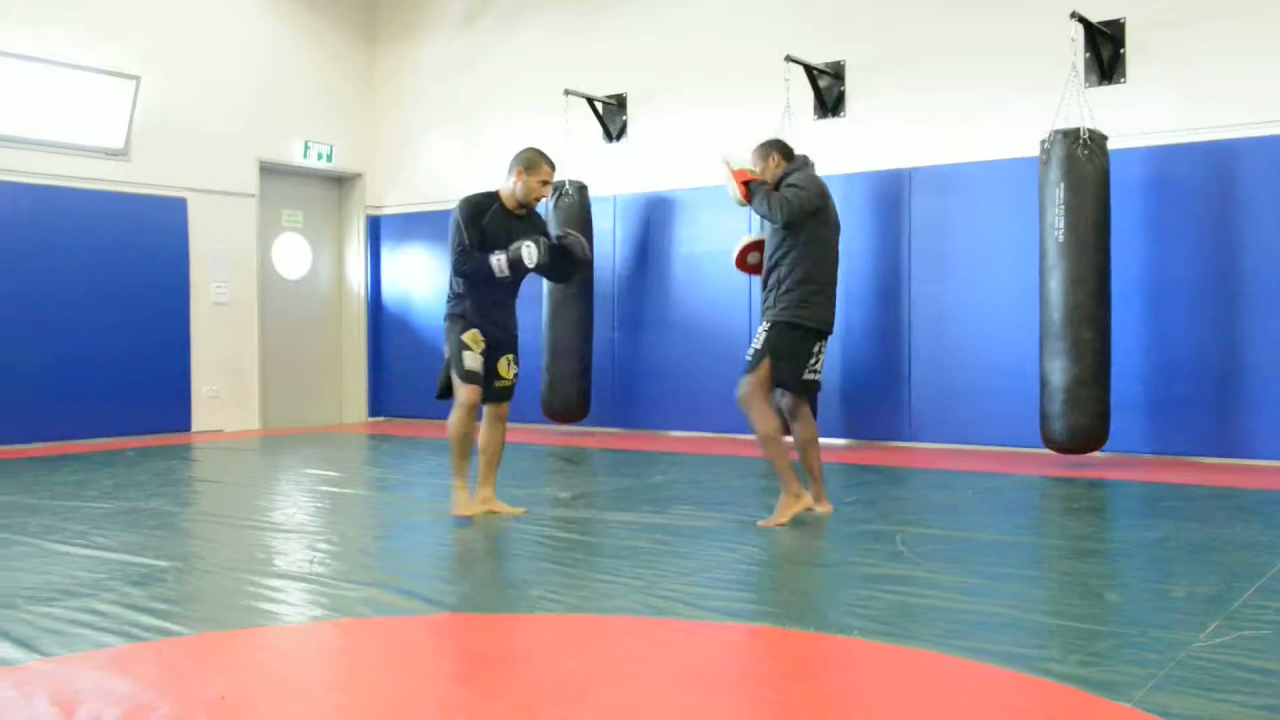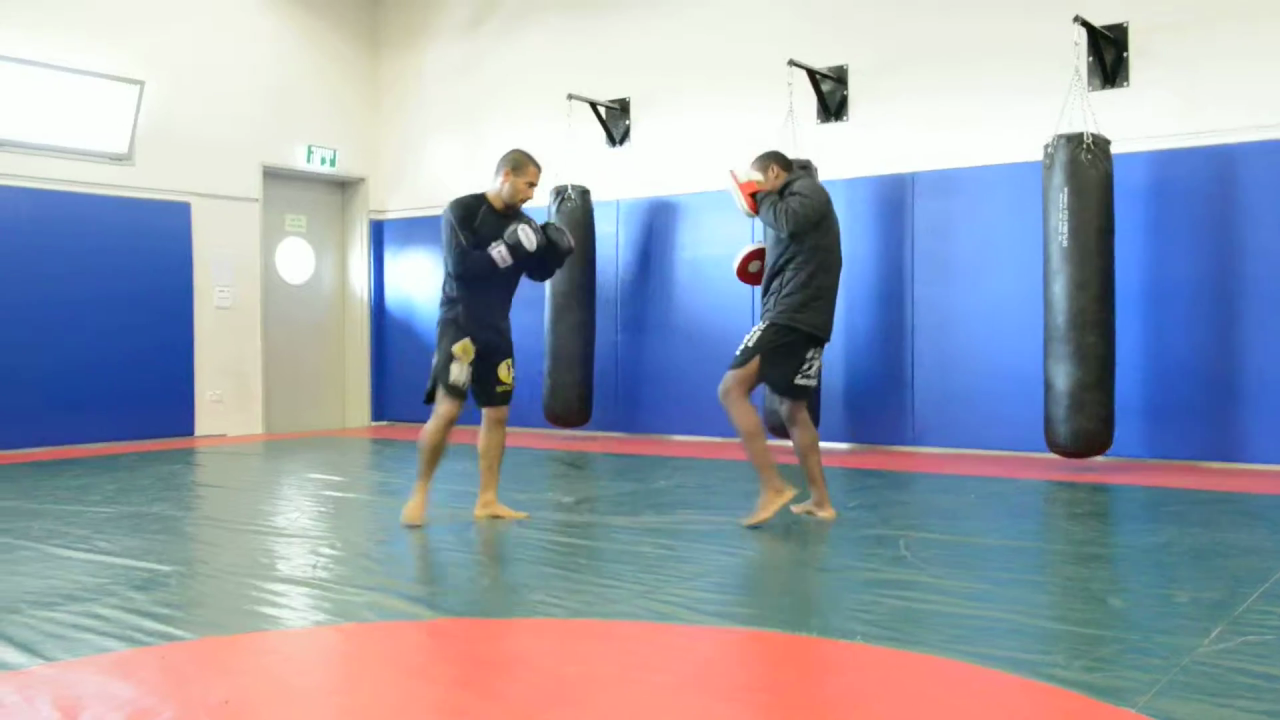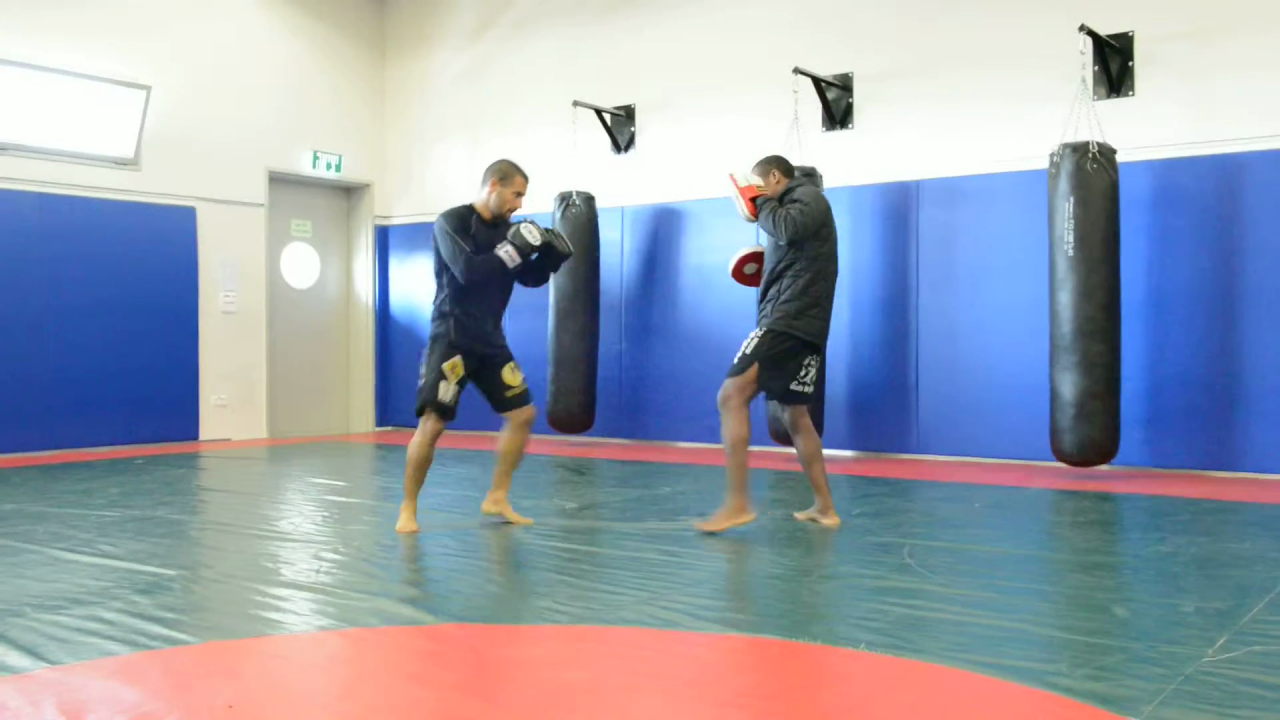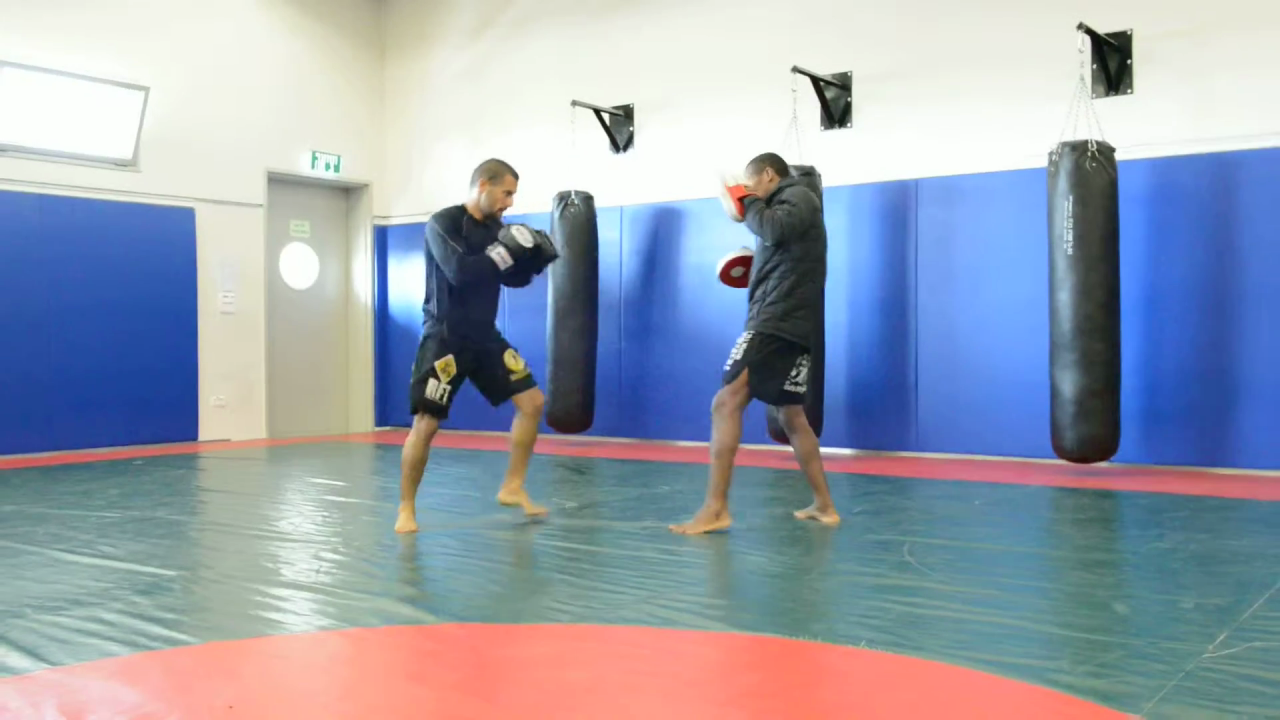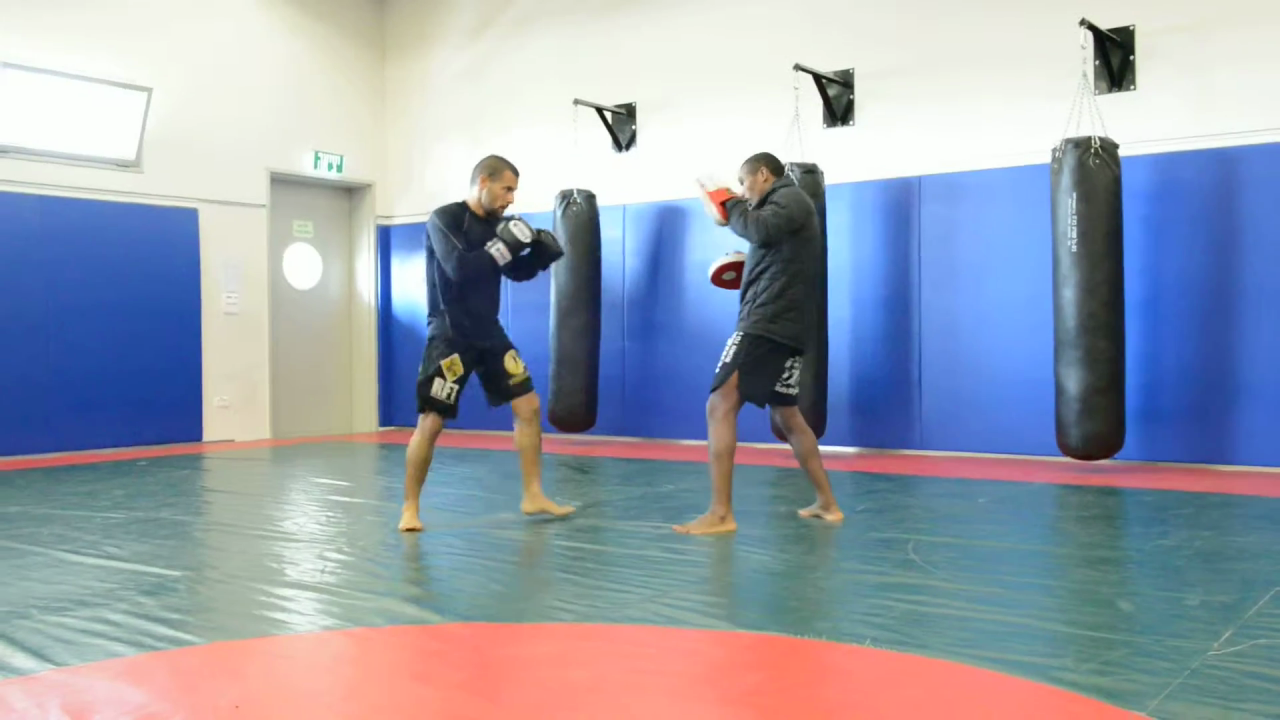
dt=0.1s
person 1, frame 1
left shoulder: (803, 181)
right shoulder: (801, 188)
left elbow: (782, 212)
left wrist: (753, 188)
right wrist: (768, 259)
left hip: (794, 311)
right hip: (810, 312)
left knee: (751, 393)
right knee: (795, 403)
left ankle: (792, 490)
right ankle: (817, 494)
person 1, frame 2
left shoulder: (808, 189)
right shoulder: (802, 196)
left elbow: (788, 221)
left wrist: (759, 199)
right wrist: (768, 266)
left hip: (792, 316)
right hip: (808, 318)
left knee: (732, 389)
right knee: (793, 409)
left ankle: (772, 486)
right ankle: (820, 499)
person 1, frame 3
left shoulder: (809, 195)
right shoulder: (801, 204)
left elbow: (789, 230)
left wrist: (760, 205)
right wrist: (768, 271)
left hip: (789, 322)
right hip: (803, 325)
left knee: (732, 397)
right knee: (796, 415)
left ankle: (737, 503)
right ankle: (825, 506)
person 1, frame 4
left shoulder: (799, 197)
right shoulder: (790, 204)
left elbow: (775, 231)
left wrist: (748, 205)
right wrist: (755, 272)
left hip: (776, 323)
right hip: (793, 326)
left knee: (726, 403)
right knee: (791, 415)
left ankle: (715, 510)
right ankle: (824, 505)
person 1, frame 5
left shoulder: (791, 198)
right shoulder: (788, 205)
left elbow: (759, 230)
left wrist: (729, 206)
right wrist: (745, 274)
left hip: (765, 325)
right hip: (788, 328)
left knee: (720, 406)
right knee: (787, 415)
left ankle: (720, 513)
right ankle: (826, 502)
person 2, frame 1
left shoulder: (533, 222)
right shoulder: (472, 209)
left elbow: (555, 273)
right elbow: (460, 266)
left wrist: (572, 255)
right wrist: (510, 260)
left hip: (504, 324)
right hip: (467, 318)
left knee: (497, 410)
right knee: (468, 397)
left ankle: (486, 493)
right ankle: (460, 484)
person 2, frame 2
left shoulder: (519, 221)
right shoulder: (460, 210)
left elbow: (539, 271)
right elbow: (460, 266)
left wrist: (556, 248)
right wrist: (509, 248)
left hip: (497, 328)
right hip: (460, 324)
left knee: (497, 415)
right knee: (447, 411)
left ankle: (488, 499)
right ankle: (420, 492)
person 2, frame 3
left shoulder: (505, 228)
right shoulder: (452, 221)
left elbow: (531, 278)
right elbow: (468, 271)
left wrist: (551, 255)
right wrist: (514, 248)
left hip: (491, 340)
right hip: (451, 339)
left knee: (523, 415)
right knee: (432, 426)
left ankle: (497, 498)
right ankle: (408, 509)
person 2, frame 4
left shoulder: (495, 227)
right shoulder: (443, 223)
left elbow: (515, 278)
right elbow: (460, 272)
left wrist: (537, 256)
right wrist: (505, 249)
left hip: (486, 337)
right hip: (445, 338)
left knee: (532, 402)
right knee: (426, 425)
left ankle: (513, 488)
right ankle: (406, 509)
person 2, frame 5
left shoulder: (495, 222)
right shoulder: (443, 219)
left elbow: (516, 270)
right elbow: (461, 268)
left wrist: (541, 251)
right wrist: (507, 244)
left hip: (490, 334)
right hip: (449, 337)
left knee: (529, 407)
right knee: (430, 424)
left ankle: (533, 496)
right ankle: (410, 507)
